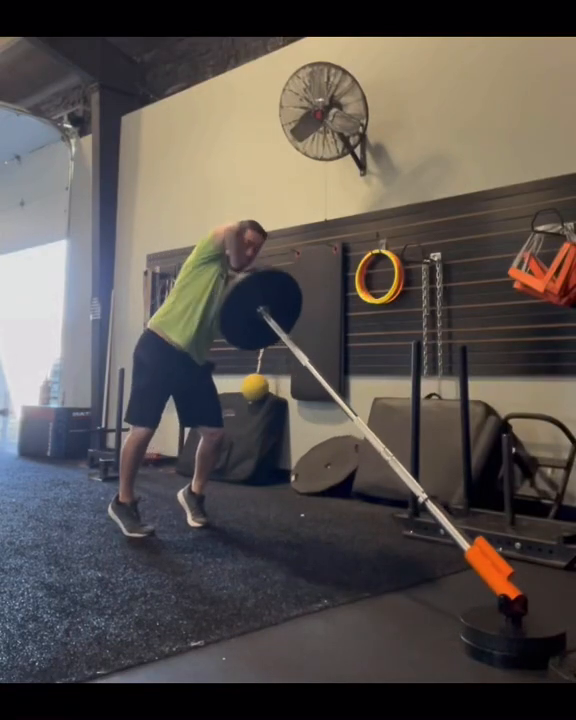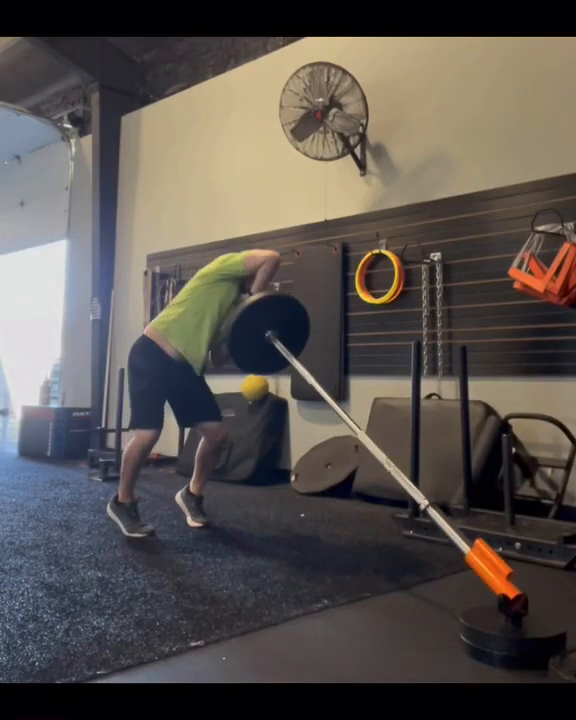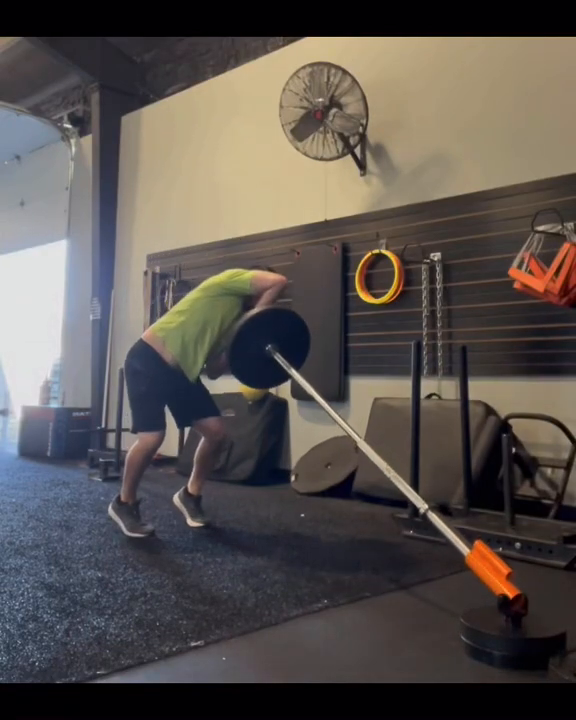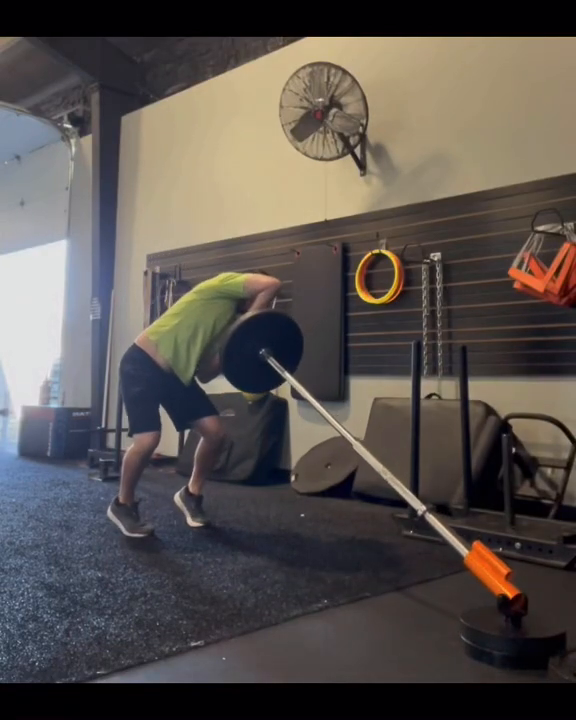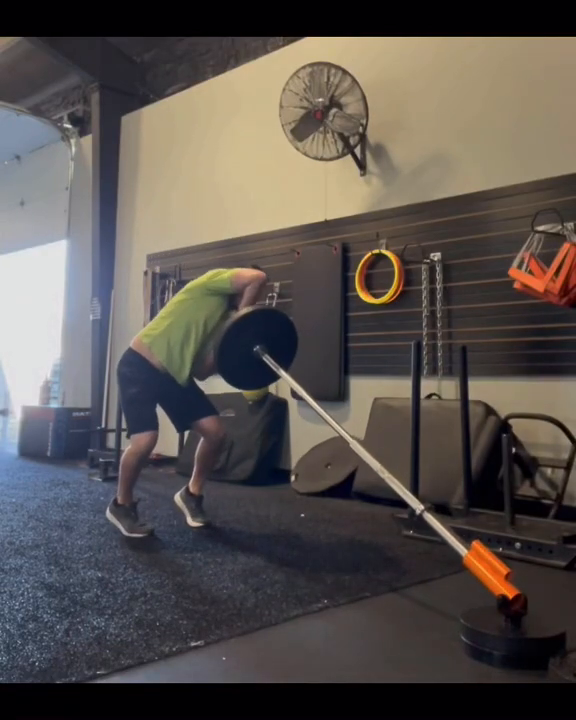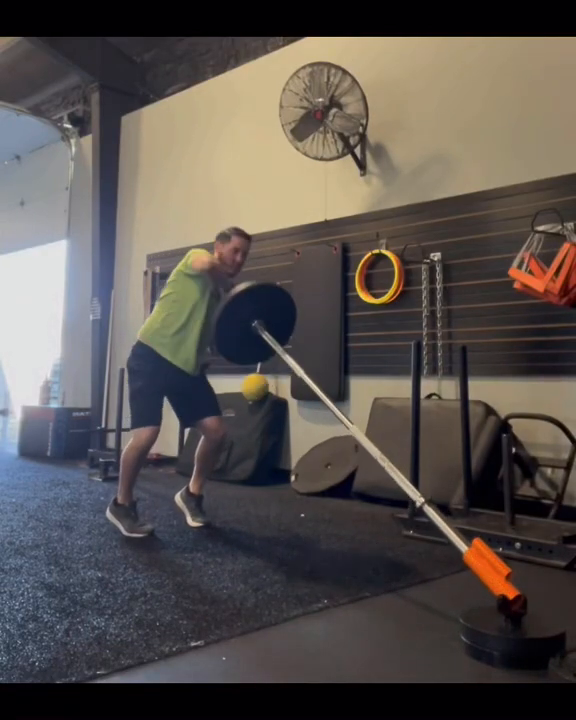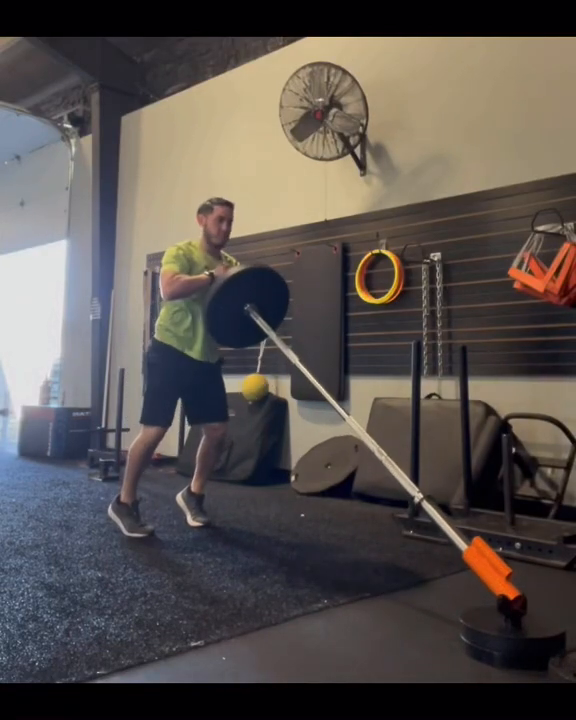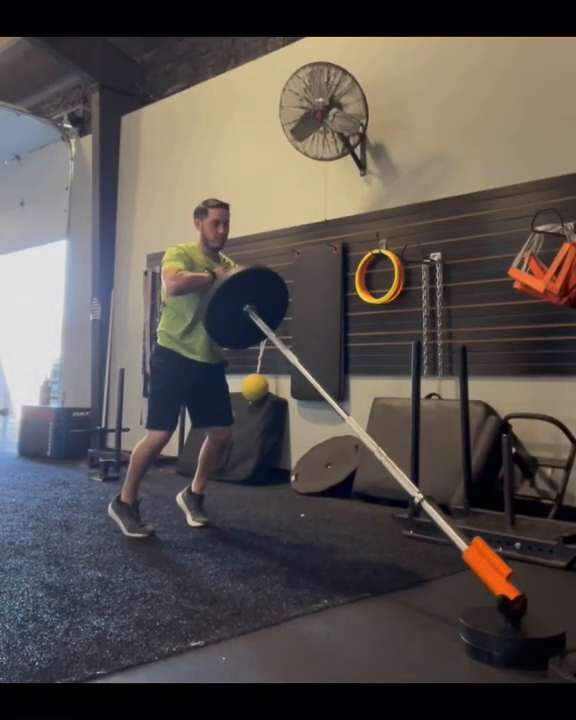
dt=0.3s
person 1, frame 1
right shoulder: (209, 255)
right elbow: (231, 231)
right wrist: (234, 266)
left hip: (193, 359)
right hip: (159, 349)
left knee: (214, 433)
right knee: (143, 429)
left ankle: (194, 495)
right ankle: (123, 502)
person 1, frame 2
left shoulder: (233, 305)
right shoulder: (225, 267)
left elbow: (219, 358)
right elbow: (271, 258)
right wrist: (254, 297)
left hip: (184, 366)
right hip: (152, 355)
left knee: (216, 433)
right knee: (147, 434)
left ankle: (192, 495)
right ankle: (122, 503)
person 1, frame 3
left shoulder: (233, 318)
right shoulder: (231, 280)
left elbow: (214, 370)
right elbow: (278, 281)
left hip: (181, 370)
right hip: (149, 360)
left knee: (216, 431)
right knee: (151, 437)
left ankle: (190, 495)
right ankle: (124, 504)
person 1, frame 4
left shoulder: (228, 322)
right shoulder: (225, 284)
left elbow: (204, 374)
right elbow: (272, 284)
left hip: (177, 373)
right hip: (143, 363)
left knee: (215, 432)
right knee: (148, 439)
left ankle: (191, 495)
right ankle: (123, 505)
person 1, frame 5
left shoulder: (222, 319)
right shoulder: (212, 282)
left elbow: (201, 371)
right elbow: (257, 277)
left hip: (175, 375)
right hip: (140, 366)
left knee: (215, 432)
right knee: (144, 440)
left ankle: (191, 495)
right ankle: (121, 506)
person 1, frame 6
left shoulder: (224, 290)
right shoulder: (198, 259)
left elbow: (215, 337)
right elbow: (206, 264)
right wrist: (228, 284)
left hip: (188, 365)
right hip: (152, 356)
left knee: (215, 430)
right knee: (146, 433)
left ankle: (192, 495)
right ankle: (121, 505)
person 1, frame 7
left shoulder: (231, 264)
right shoulder: (181, 251)
right elbow: (169, 290)
right wrist: (211, 276)
left hip: (205, 358)
right hip: (169, 353)
left knee: (217, 431)
right knee: (154, 431)
left ankle: (193, 495)
right ankle: (124, 503)
person 1, frame 8
left shoulder: (230, 266)
right shoulder: (180, 254)
right elbow: (174, 285)
right wrist: (214, 276)
left hip: (210, 360)
right hip: (174, 357)
left knee: (220, 433)
right knee: (159, 435)
left ankle: (193, 495)
right ankle: (124, 503)
